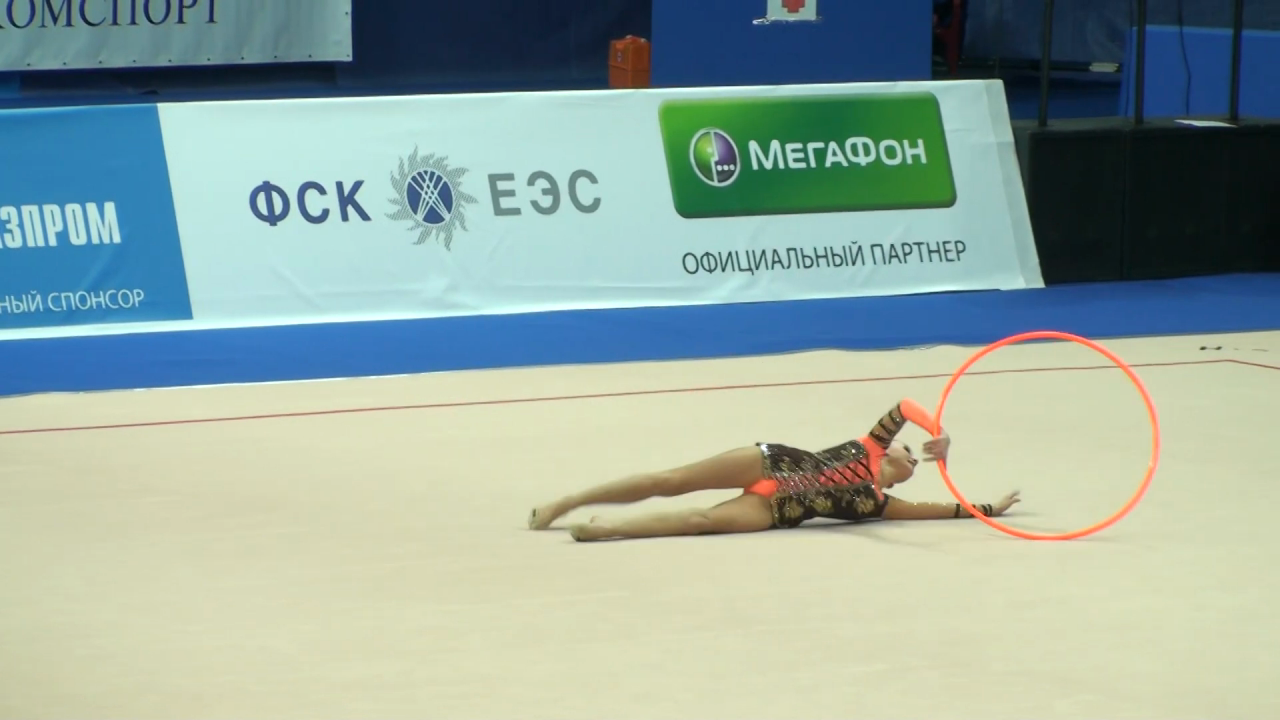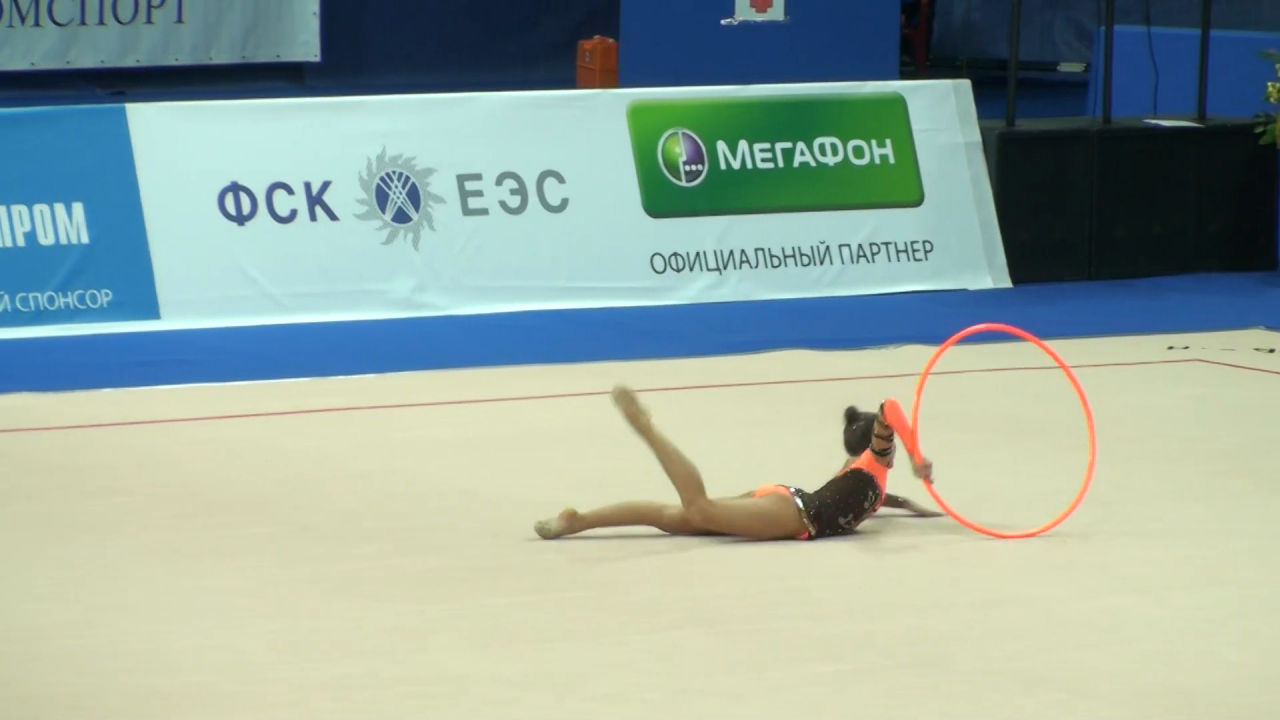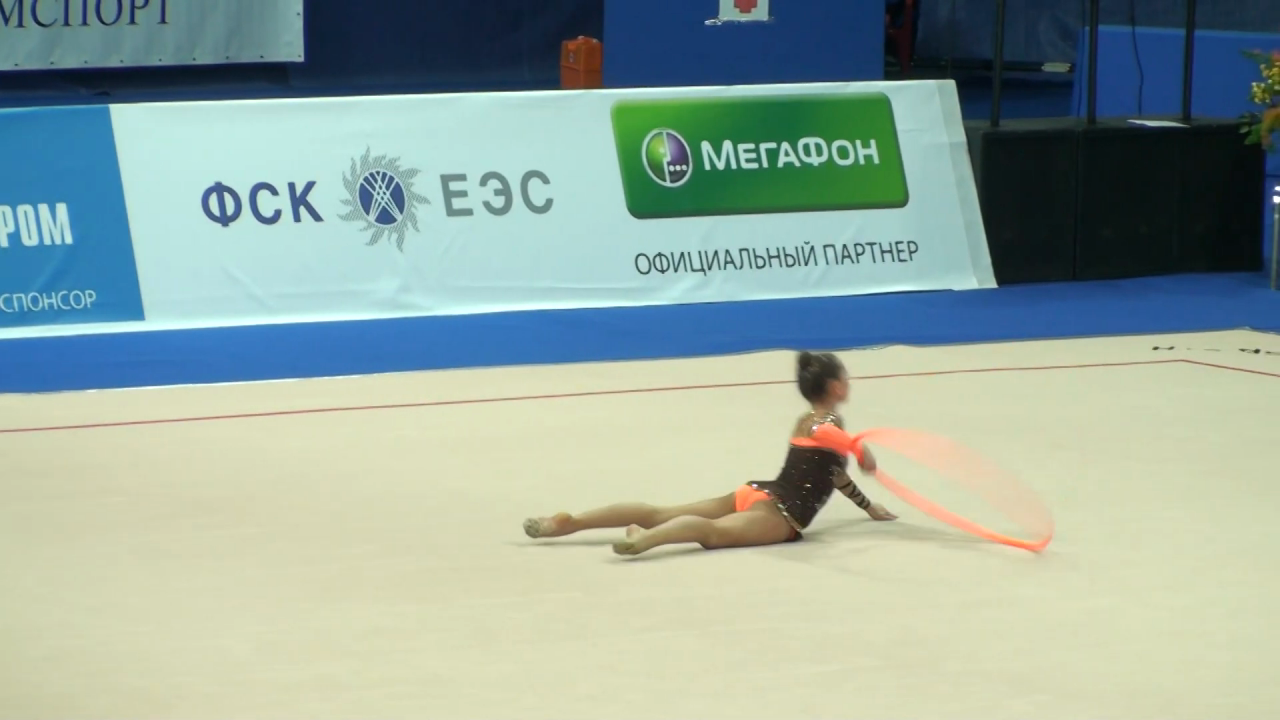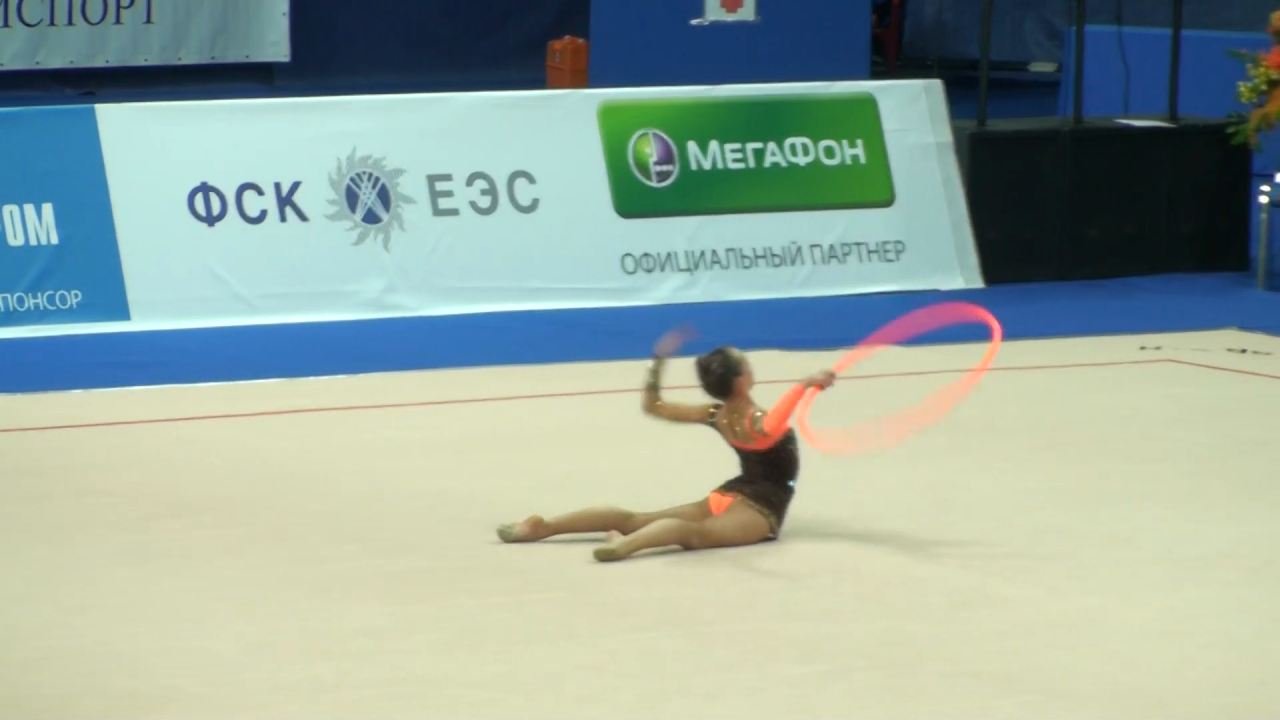
dt=0.3s
person 1, frame 1
left shoulder: (881, 500)
right shoulder: (873, 446)
left elbow: (931, 508)
right elbow: (904, 407)
left wrist: (988, 507)
right wrist: (935, 433)
left hip: (783, 508)
right hip: (772, 466)
left knee: (699, 518)
right knee: (672, 479)
left ankle: (591, 520)
right ankle: (569, 502)
person 1, frame 2
left shoulder: (852, 489)
right shoulder: (877, 457)
left elbow: (873, 503)
right elbow: (889, 407)
left wrist: (912, 505)
right wrist: (916, 457)
left hip: (788, 506)
right hip: (795, 515)
left knee: (669, 516)
right knee: (699, 511)
left ankle: (575, 520)
right ankle: (643, 424)
person 1, frame 3
left shoulder: (805, 420)
right shoulder: (832, 425)
left elbow: (825, 472)
right elbow: (823, 436)
left wrist: (865, 502)
right wrist: (862, 452)
left hip: (752, 494)
right hip: (779, 513)
left knee: (658, 512)
right knee: (715, 532)
left ankle: (568, 521)
right ankle: (645, 538)
person 1, frame 4
left shoulder: (715, 415)
right shoulder: (759, 420)
left elbow: (651, 406)
right elbow: (770, 429)
left wrist: (658, 362)
right wrist: (804, 384)
left hip: (725, 497)
left knee: (635, 518)
left ankle: (541, 526)
right ankle: (627, 544)
